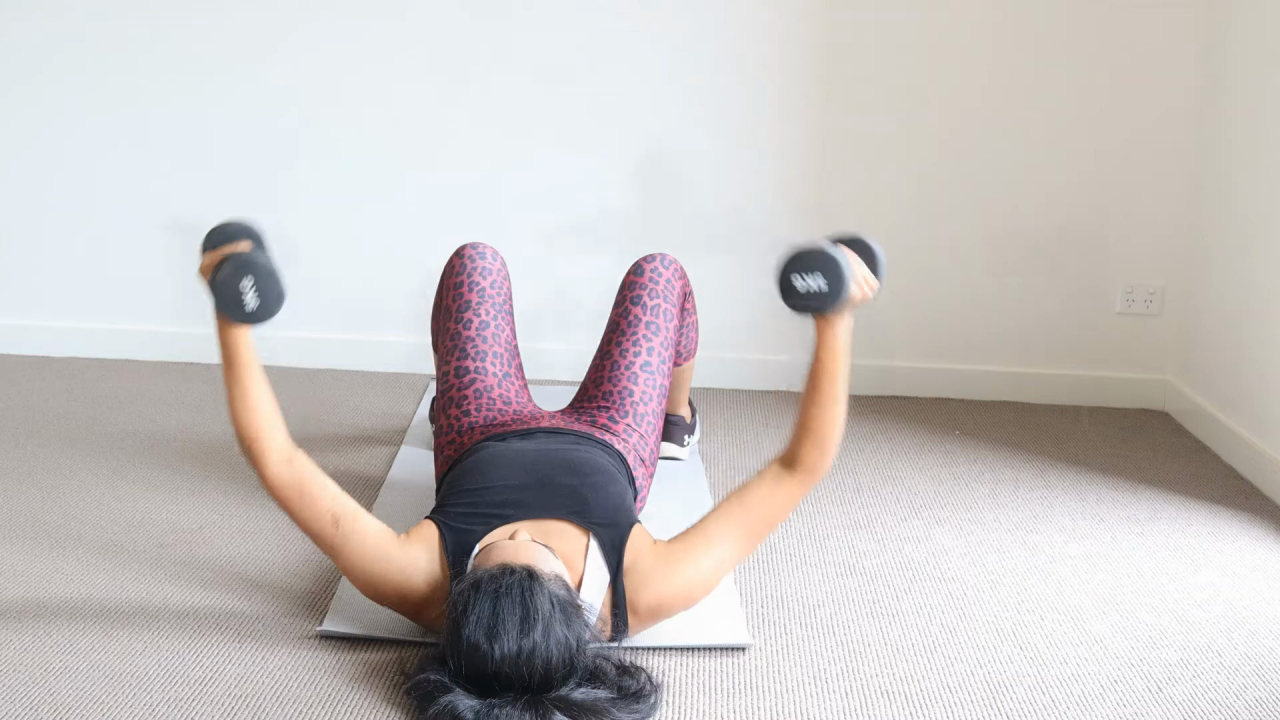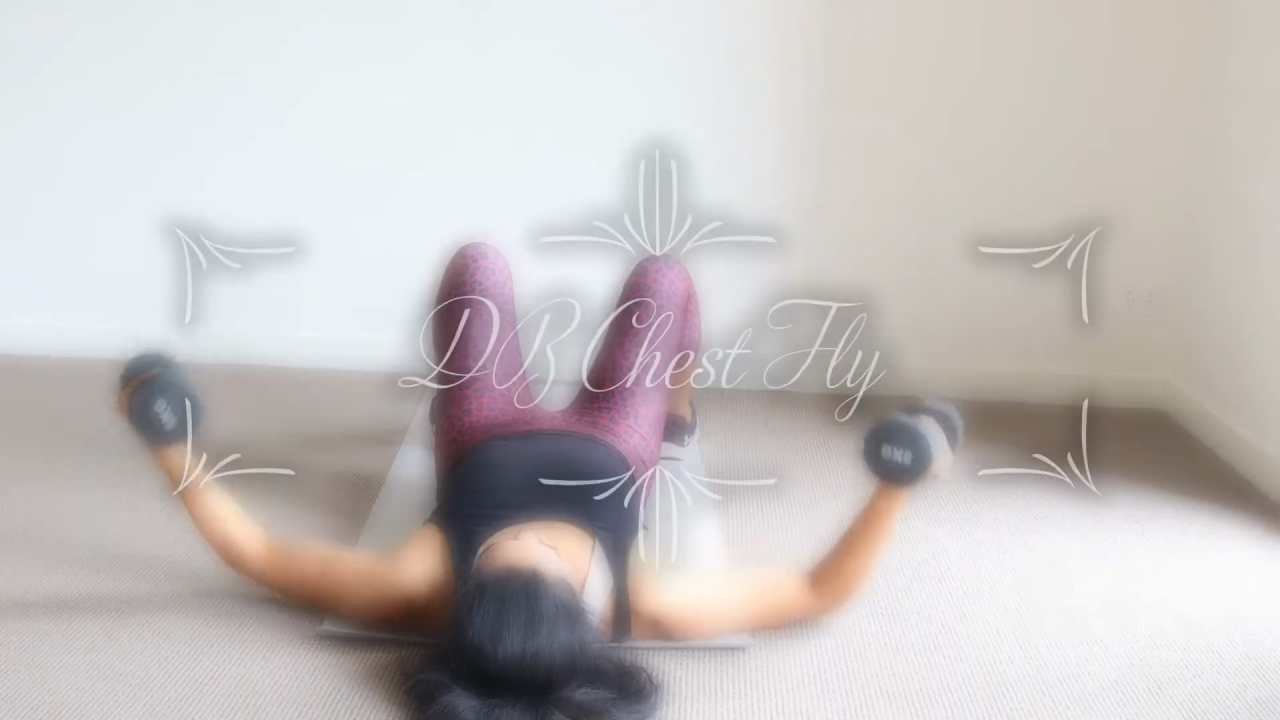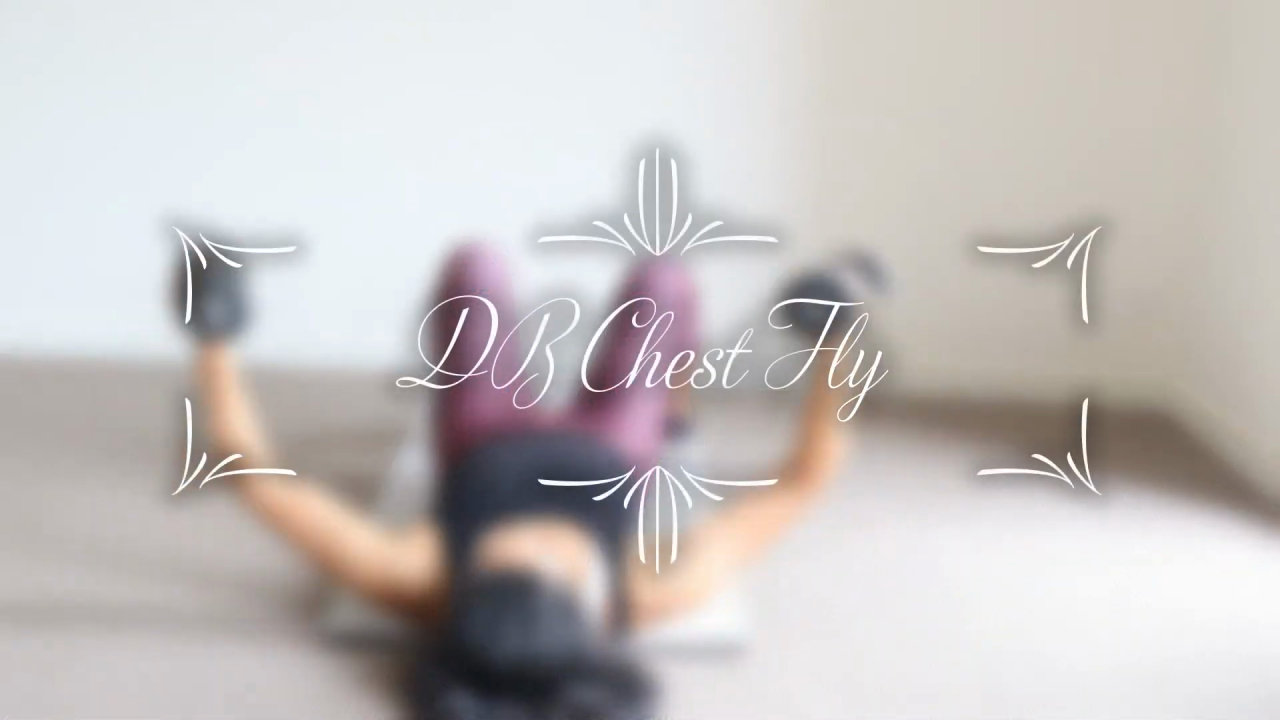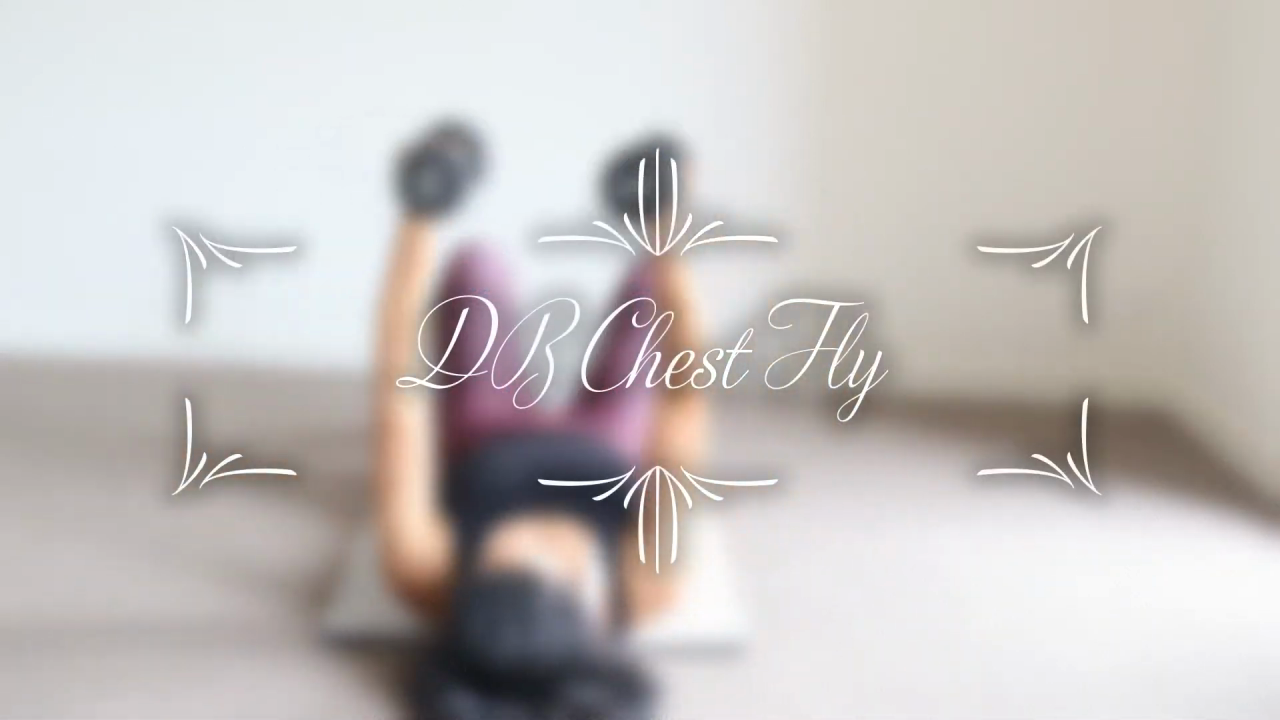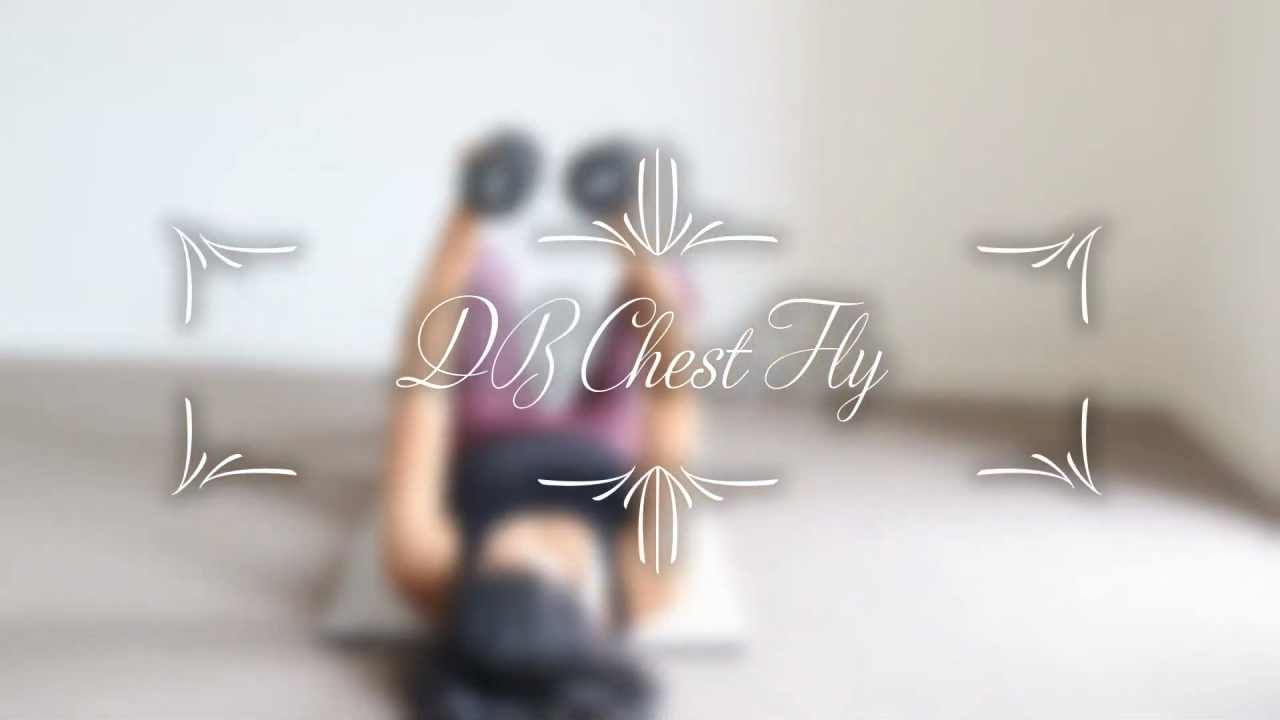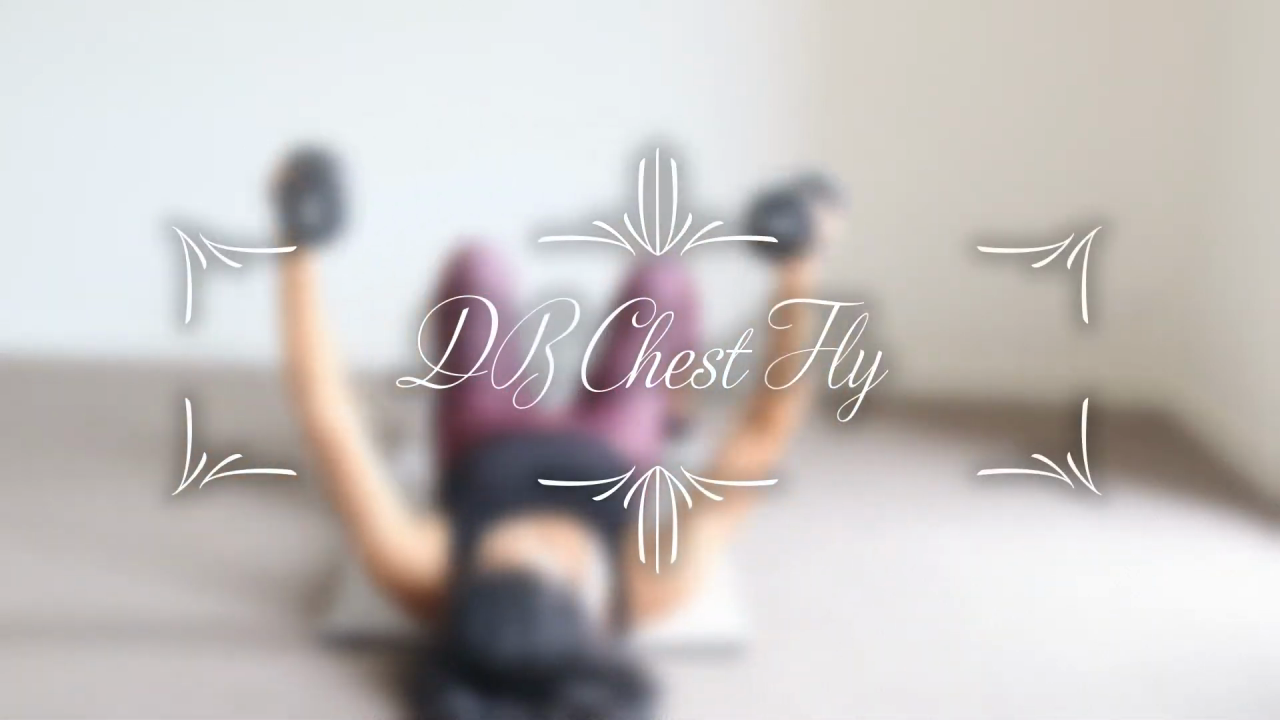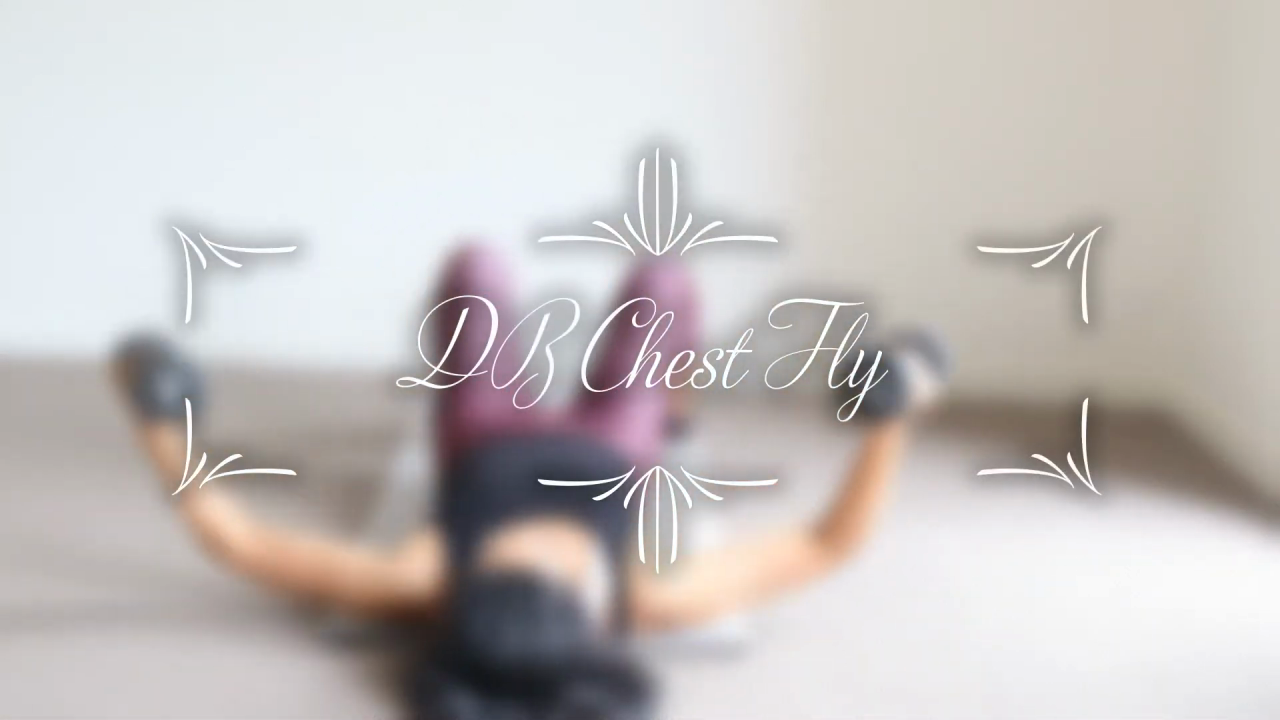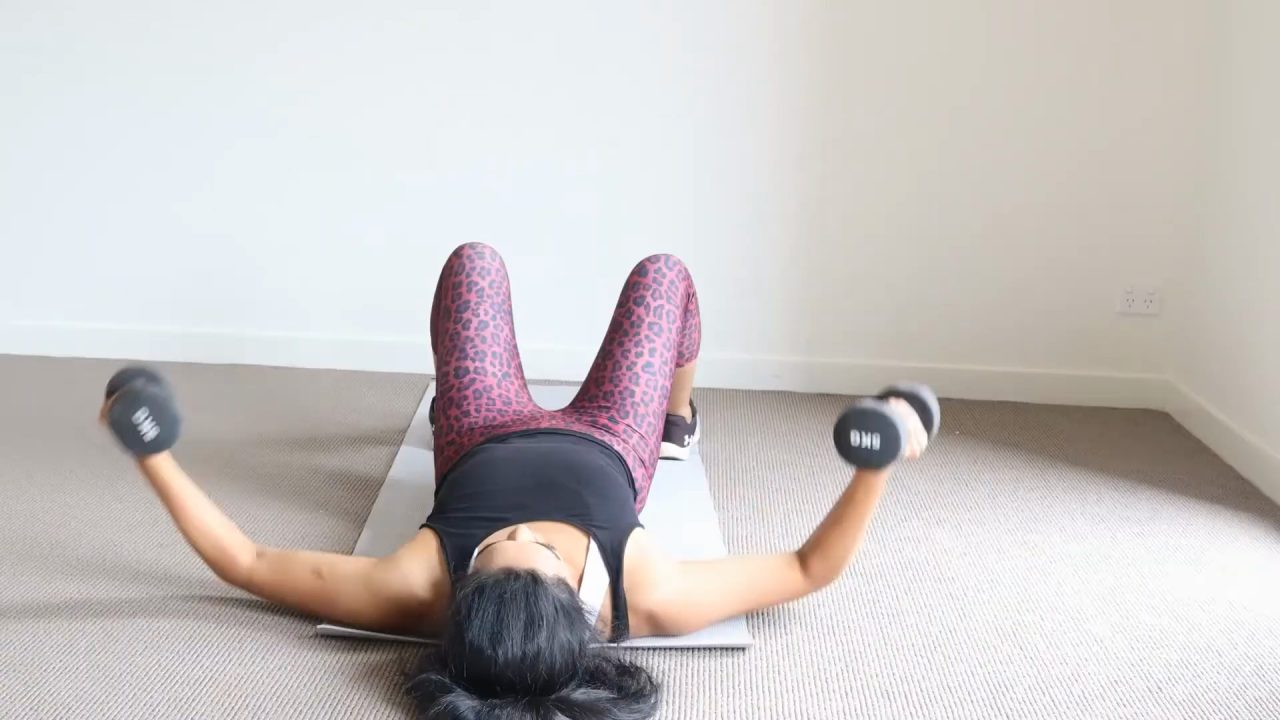
dt=0.5s
person 1, frame 1
left shoulder: (421, 584)
right shoulder: (643, 591)
left elbow: (278, 463)
right elbow: (802, 465)
left wrist: (234, 320)
right wrist: (834, 319)
left hip: (482, 450)
right hip: (606, 456)
left knee: (476, 261)
right knee: (657, 274)
right ankle: (676, 426)
person 1, frame 2
left shoulder: (429, 591)
right shoulder: (642, 605)
left elbow: (259, 554)
right elbow: (824, 586)
left wrist: (171, 450)
right wrist: (896, 484)
left hip: (486, 448)
right hip: (611, 452)
left knee: (477, 260)
right knee: (660, 277)
right ankle: (677, 421)
person 1, frame 3
left shoulder: (423, 582)
right shoulder: (643, 596)
left elbow: (262, 480)
right elbow: (798, 490)
left wrist: (213, 343)
left hip: (484, 445)
right hip: (609, 449)
left knee: (475, 263)
right knee: (662, 278)
right ankle: (667, 418)
person 1, frame 4
left shoulder: (429, 578)
right shoulder: (641, 584)
left elbow: (397, 391)
right elbow: (682, 409)
left wrist: (417, 221)
left hip: (487, 447)
right hip: (608, 452)
left knee: (476, 265)
right knee: (653, 290)
person 1, frame 5
left shoulder: (429, 574)
right shoulder: (639, 585)
left elbow: (420, 390)
right elbow: (671, 399)
left wrist: (467, 217)
left hip: (487, 445)
right hip: (605, 449)
left knee: (480, 268)
right knee: (664, 286)
person 1, frame 6
left shoulder: (428, 575)
right shoulder: (644, 589)
left elbow: (330, 424)
right elbow: (761, 441)
left wrist: (299, 254)
right wrist: (795, 271)
left hip: (486, 446)
right hip: (612, 453)
left knee: (475, 264)
right knee: (661, 278)
right ankle: (669, 412)
person 1, frame 7
left shoulder: (424, 586)
right shoulder: (647, 601)
left elbow: (245, 545)
right elbow: (830, 544)
left wrist: (164, 438)
right wrist: (888, 424)
left hip: (486, 447)
right hip: (607, 450)
left knee: (475, 263)
right knee: (662, 278)
right ankle: (673, 417)
person 1, frame 8
left shoulder: (419, 590)
right shoulder: (641, 598)
left elbow: (241, 559)
right elbow: (811, 569)
left wrist: (158, 460)
right wrist: (876, 463)
left hip: (482, 451)
right hip: (603, 455)
left knee: (474, 259)
right knee: (661, 272)
right ankle: (676, 425)
